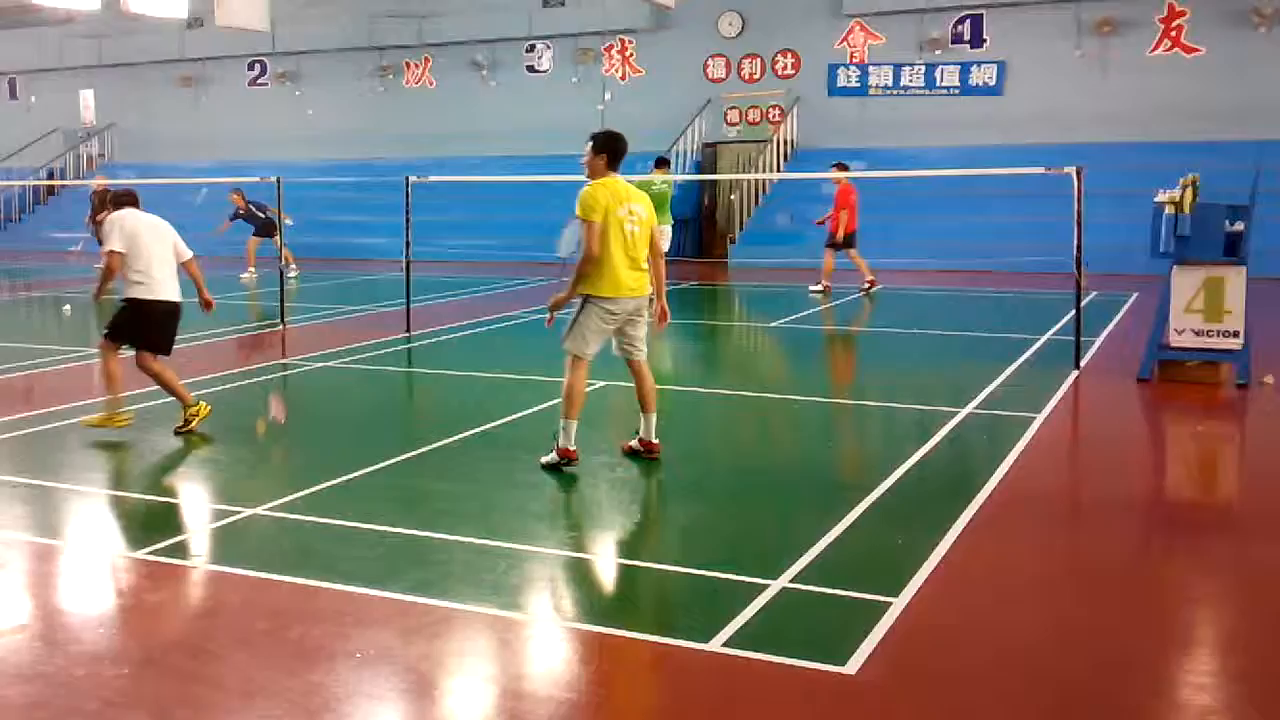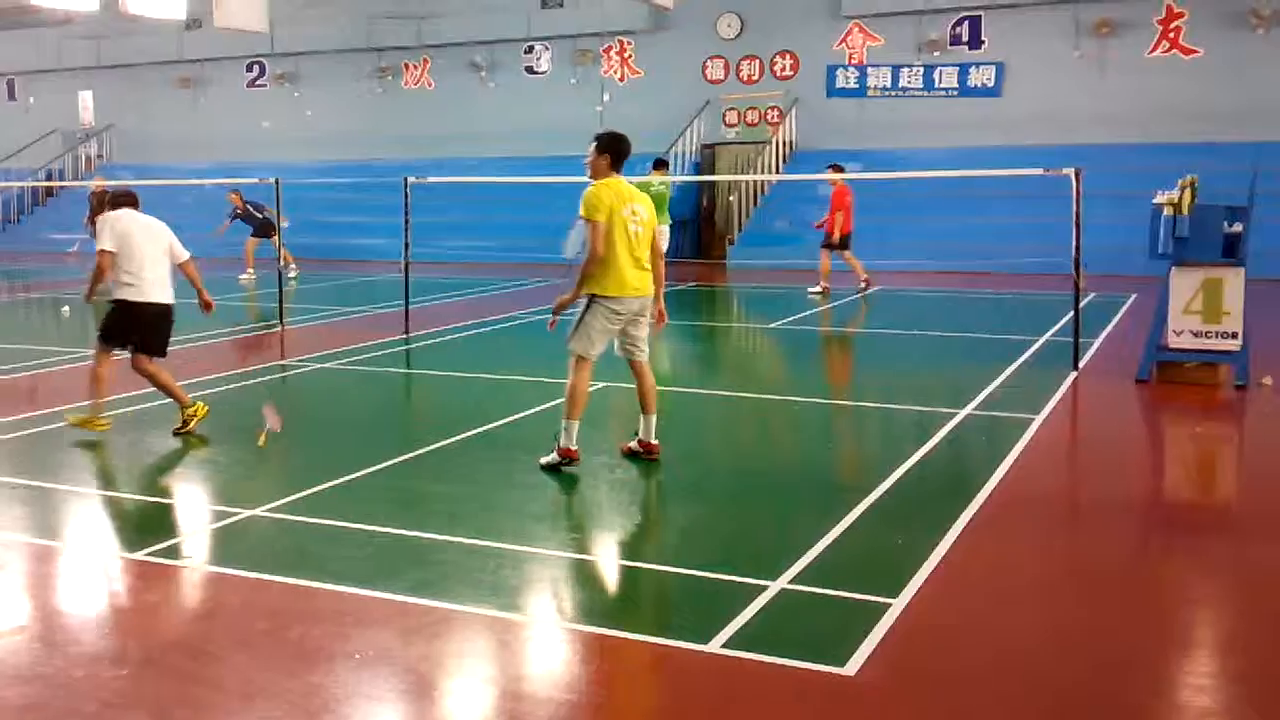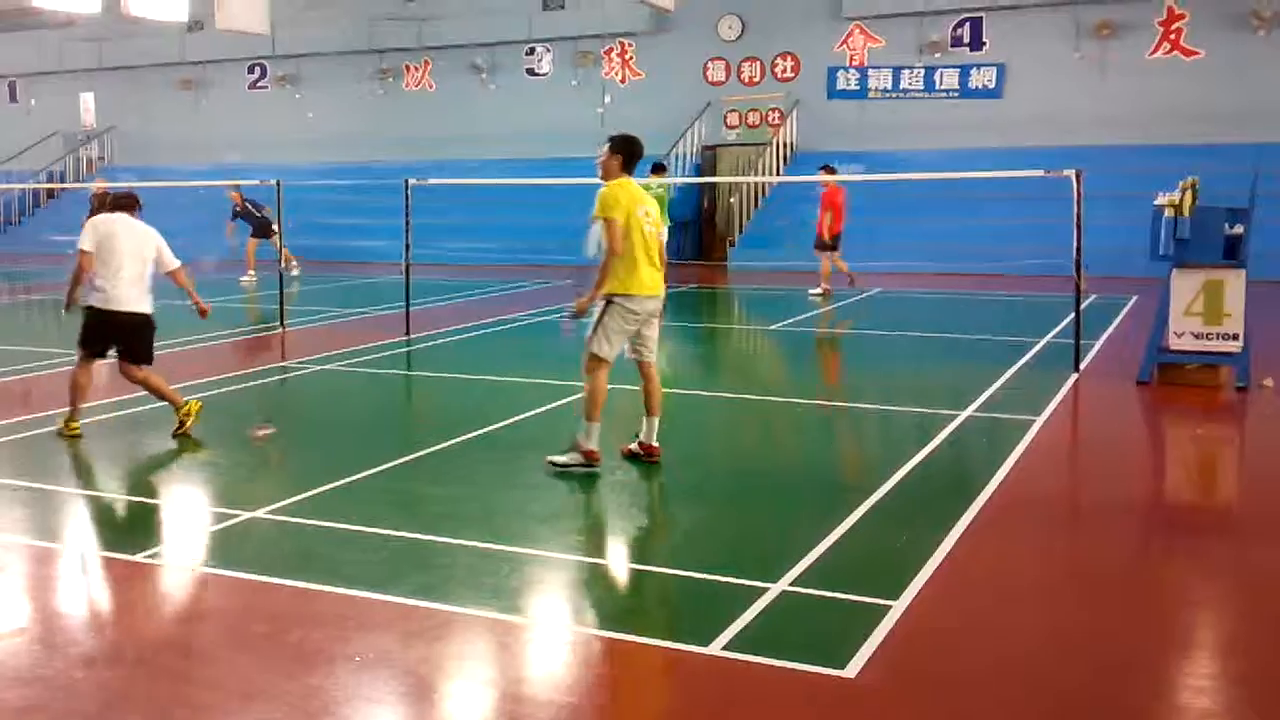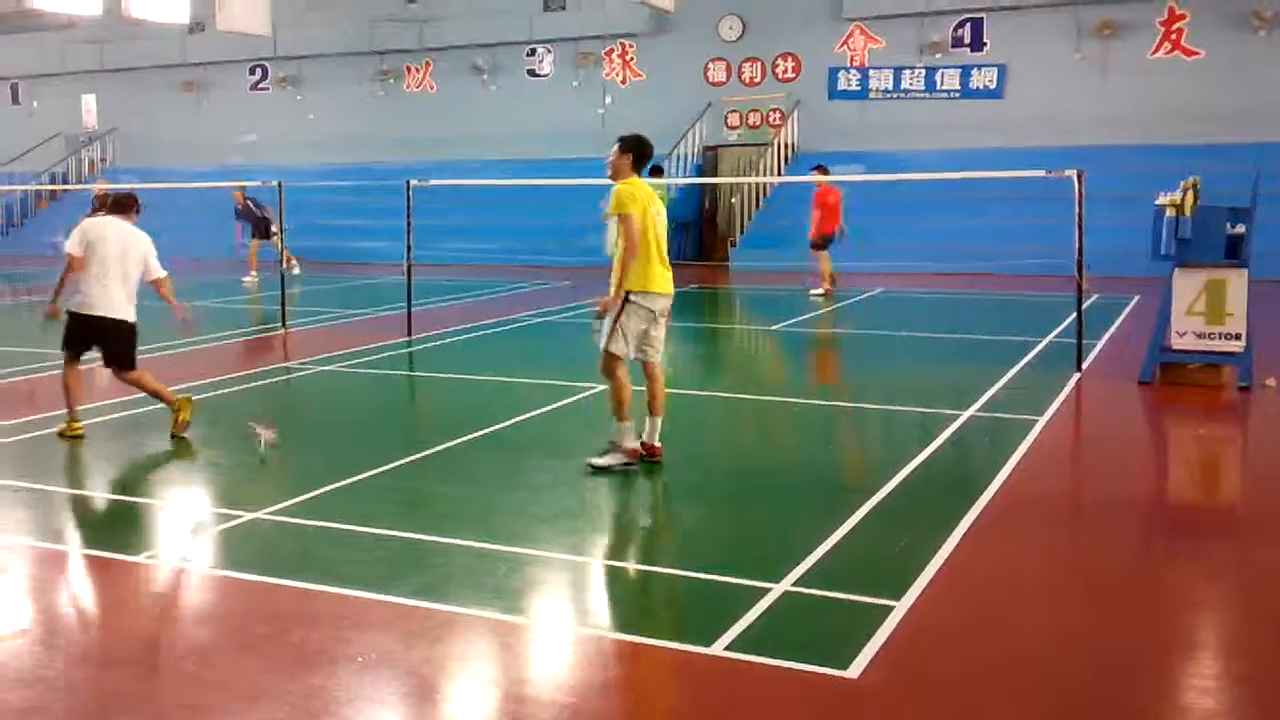
dt=0.1s
person 1, frame 1
left shoulder: (593, 193)
right shoulder: (641, 198)
left elbow: (592, 252)
right elbow: (657, 254)
left wrist: (569, 293)
right wrist: (661, 298)
left hip: (604, 293)
right hip: (638, 293)
left knee: (576, 365)
right knee: (638, 363)
left ankle: (566, 447)
right ankle: (649, 439)
person 1, frame 2
left shoulder: (597, 193)
right shoulder: (643, 199)
left elbow: (596, 252)
right elbow: (657, 255)
left wrist: (573, 294)
right wrist: (659, 299)
left hip: (608, 293)
right hip: (641, 293)
left knee: (580, 365)
right knee: (640, 364)
left ankle: (567, 447)
right ankle: (648, 440)
person 1, frame 3
left shoulder: (612, 193)
right shoulder: (648, 199)
left elbow: (614, 249)
left wrist: (593, 295)
left hip: (624, 292)
right hip: (652, 292)
left knee: (596, 366)
right knee: (647, 365)
left ankle: (587, 448)
right ankle: (650, 443)
person 1, frame 4
left shoulder: (625, 190)
right shoulder: (651, 196)
left elbow: (632, 246)
left wrist: (616, 294)
left hip: (638, 291)
right hip: (661, 290)
left knee: (612, 364)
right knee: (651, 365)
left ankle: (624, 446)
right ankle: (650, 442)
person 2, frame 1
left shoulder: (115, 219)
right shoulder: (161, 223)
left elbow: (113, 264)
right elbow: (188, 260)
left wrist: (100, 290)
right wrist: (203, 292)
left hip: (144, 297)
right hip: (170, 300)
left knee: (109, 347)
right knee: (147, 360)
left ankle: (115, 411)
right ankle: (192, 406)
person 2, frame 2
left shoulder: (109, 219)
right shoulder: (159, 225)
left elbow: (104, 264)
right elbow: (185, 261)
left wrist: (91, 291)
right wrist: (202, 292)
left hip: (133, 299)
right hip: (162, 302)
left knee: (103, 351)
right knee: (143, 362)
left ankle: (96, 414)
right ankle: (189, 406)
person 2, frame 3
left shoulder: (97, 223)
right shoulder: (150, 233)
left elbow: (83, 264)
right elbow: (175, 270)
left wrist: (70, 295)
right wrist: (196, 299)
left hip: (104, 305)
right hip: (139, 311)
left knee: (84, 361)
right knee: (132, 370)
left ankle: (72, 422)
right ankle: (184, 406)
person 2, frame 4
left shoulder: (88, 226)
right shoulder: (142, 239)
left elbow: (72, 267)
right elbow: (159, 281)
left wrist: (54, 301)
right wrist: (177, 309)
left hip: (84, 309)
right hip: (121, 315)
left knee: (71, 362)
right knee: (126, 372)
left ankle: (73, 423)
right ankle: (177, 404)
